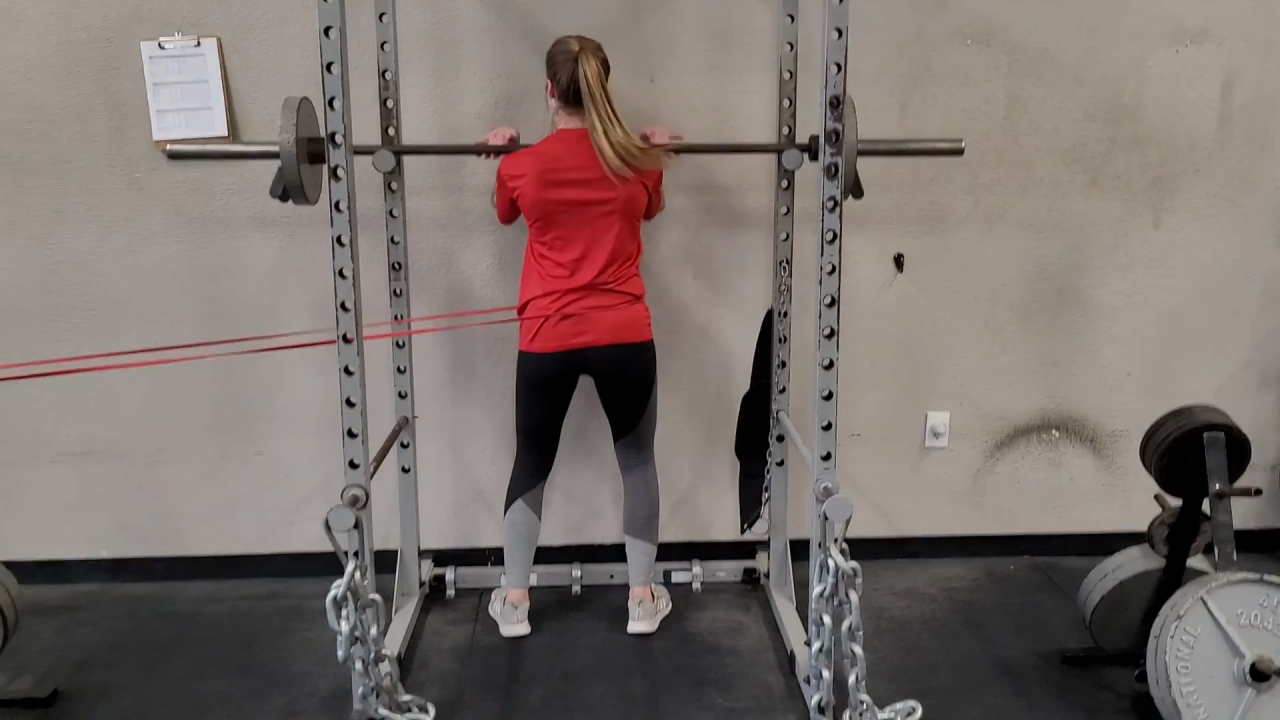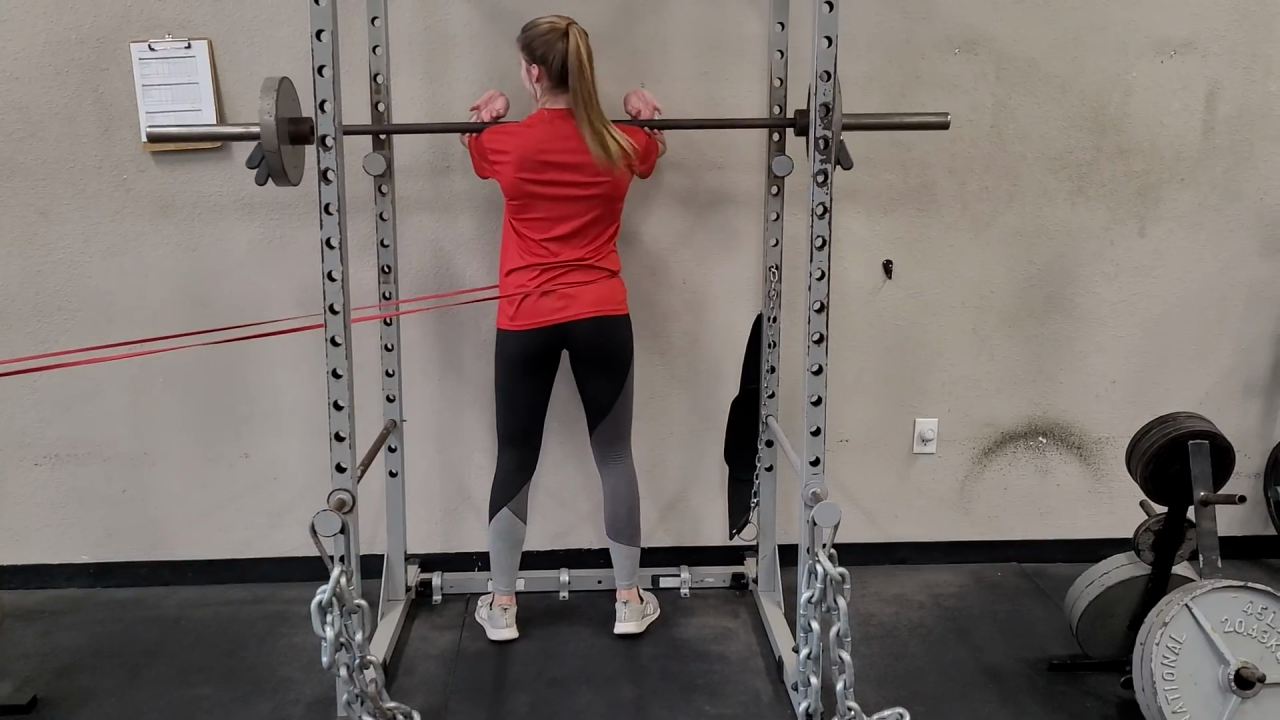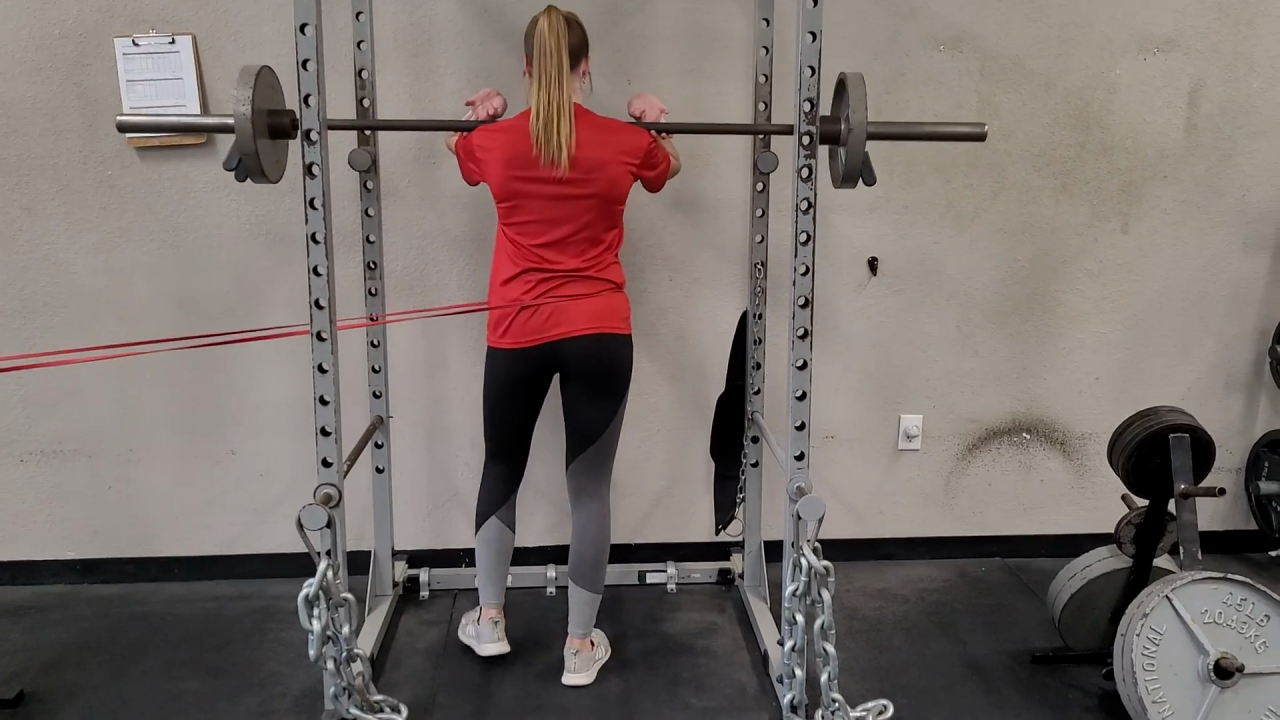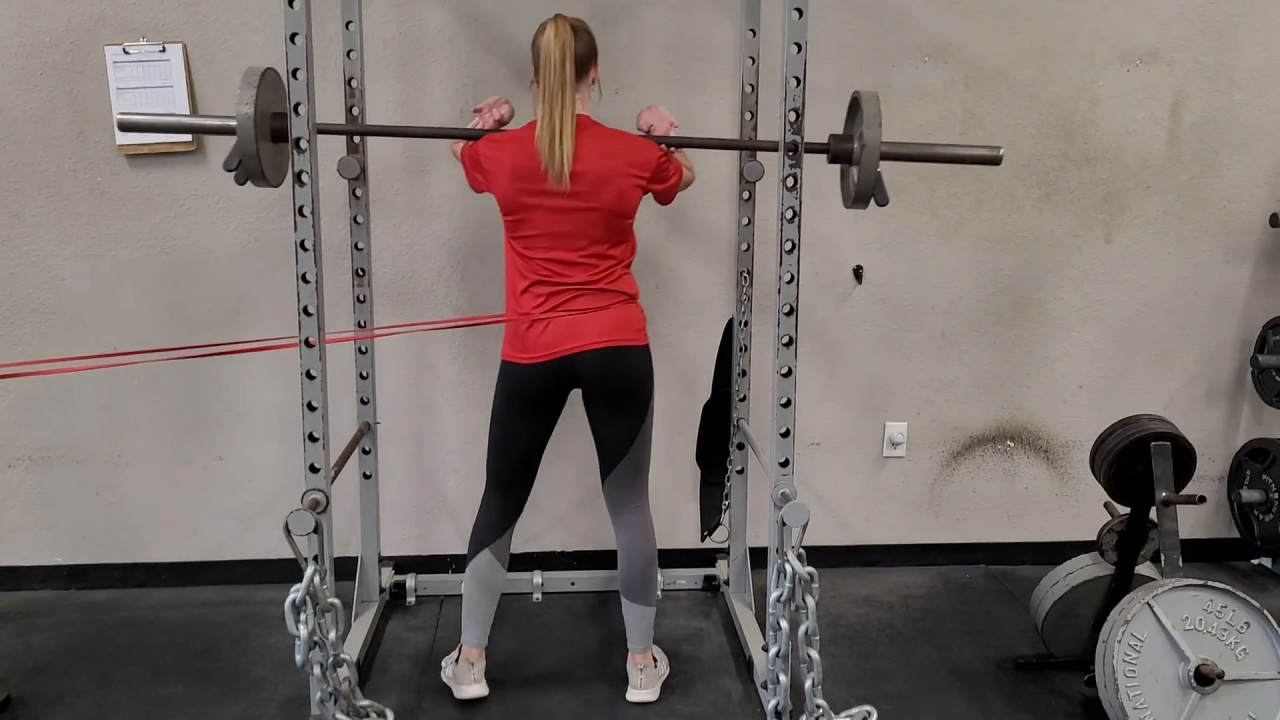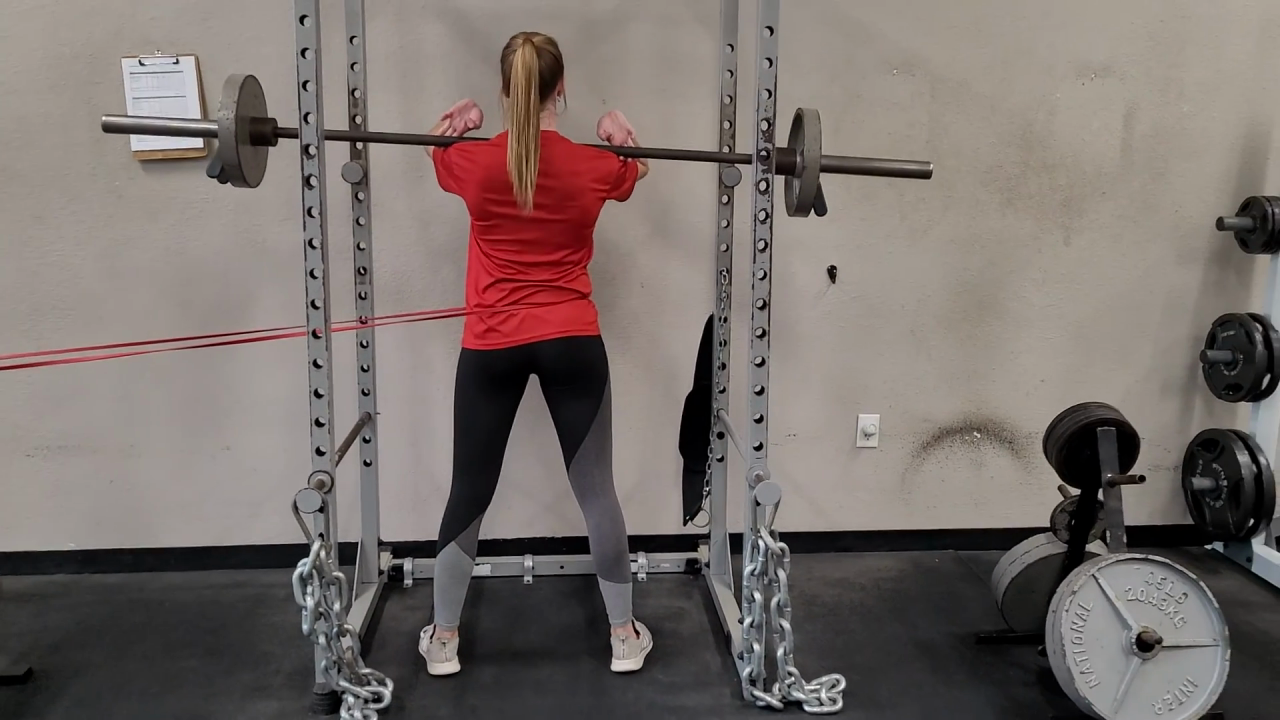
dt=1s
person 1, frame 1
left shoulder: (519, 167)
right shoulder: (637, 166)
left hip: (547, 340)
right hip: (624, 337)
left knee: (532, 464)
right knee: (637, 460)
left ankle: (514, 600)
right ankle: (643, 598)
person 1, frame 2
left shoulder: (505, 143)
right shoulder: (621, 144)
left elbow: (475, 147)
right elbow: (652, 152)
left hip: (527, 322)
right hip: (603, 318)
left knee: (515, 461)
right knee: (614, 455)
left ankle: (501, 605)
right ankle: (629, 600)
person 1, frame 3
left shoulder: (492, 143)
right shoulder: (626, 143)
left elbow: (463, 152)
right elbow: (667, 166)
left hip: (517, 337)
right hip: (600, 336)
left knee: (500, 475)
right knee: (590, 488)
left ankle: (488, 619)
right ankle: (580, 645)
person 1, frame 4
left shoulder: (501, 154)
right shoulder: (635, 155)
left elbow: (465, 154)
right elbow: (682, 176)
left wrist: (486, 126)
left hip: (532, 355)
right hip: (617, 350)
left knee: (501, 506)
right knee: (629, 504)
left ankle: (468, 660)
right ankle: (641, 663)
person 1, frame 5
left shoulder: (471, 163)
right shoulder: (596, 167)
left elbow: (437, 150)
right elbow: (635, 169)
left wrist: (455, 124)
left hip: (490, 347)
right hip: (572, 344)
left knee: (469, 493)
right knee: (595, 489)
left ankle: (442, 639)
right ankle: (625, 635)
